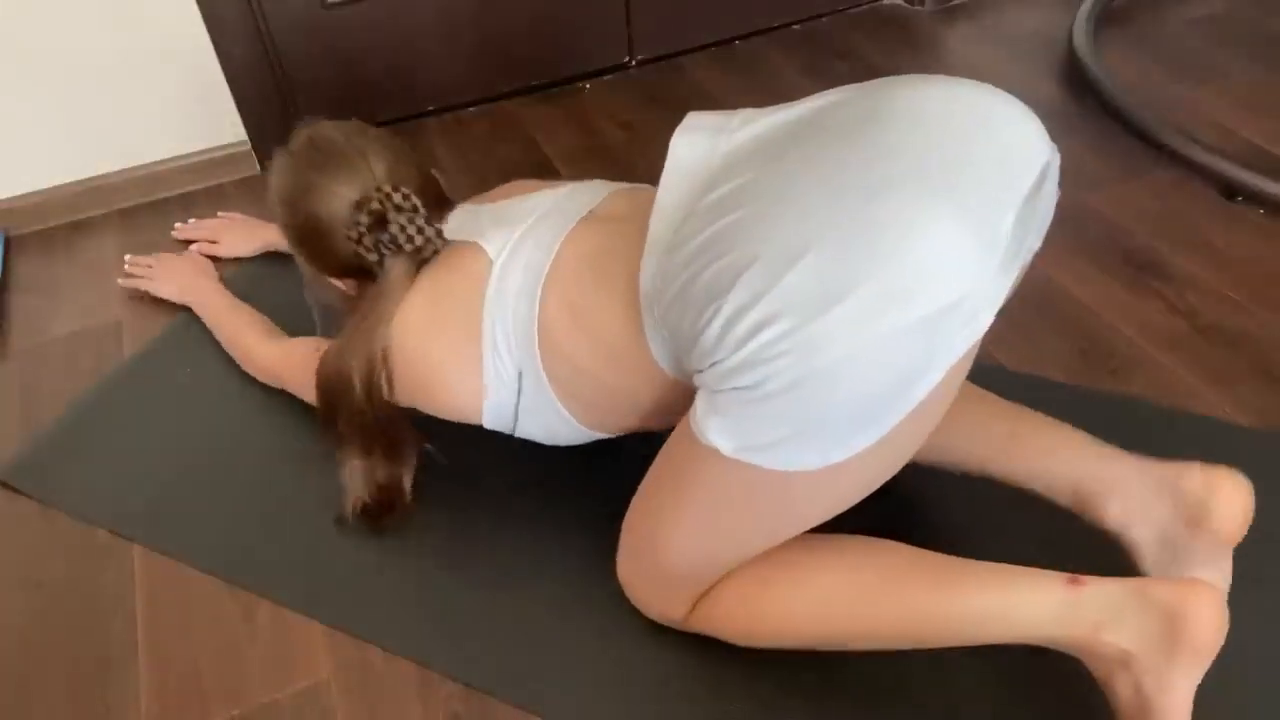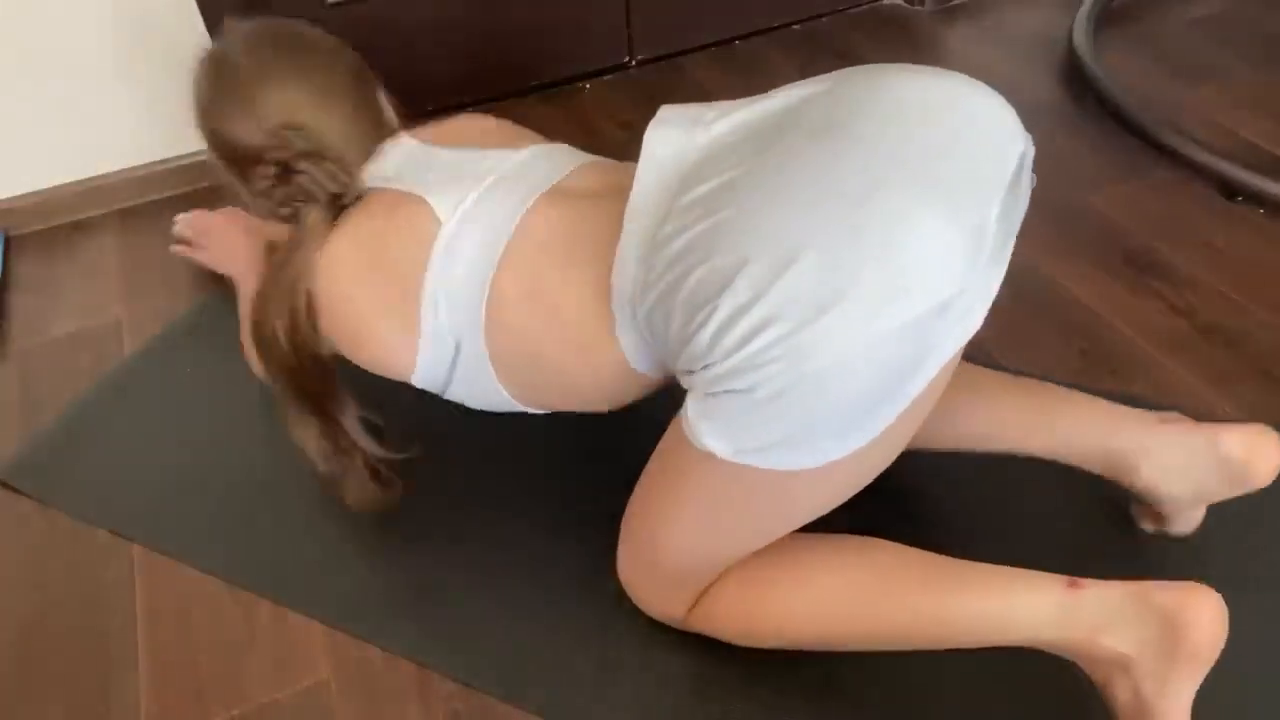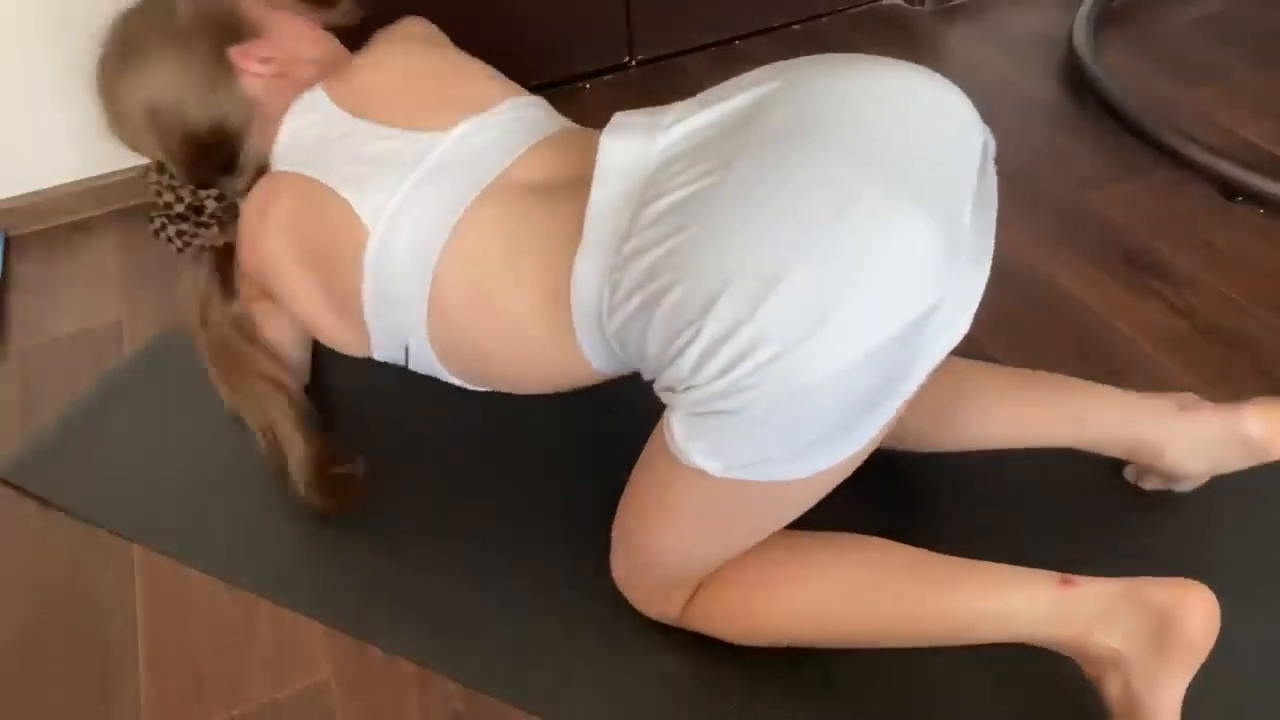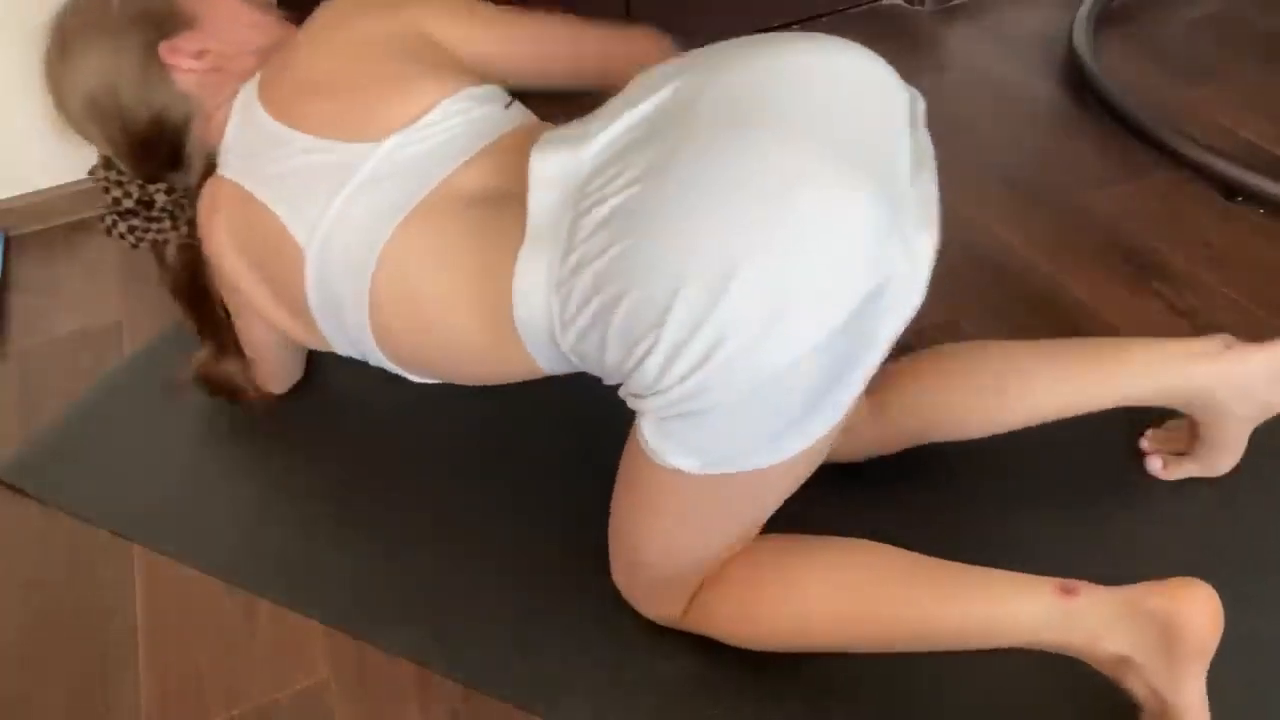
dt=0.2s
person 1, frame 1
left shoulder: (402, 345)
right shoulder: (495, 206)
left elbow: (284, 359)
left wrist: (202, 289)
right wrist: (281, 228)
left hip: (842, 292)
left knee: (668, 576)
right knee: (852, 393)
left ankle: (1112, 617)
right ankle: (1132, 489)
person 1, frame 2
left shoulder: (321, 276)
right shoulder: (460, 137)
left elbow: (281, 351)
left wrist: (246, 259)
left hip: (832, 292)
left knee: (667, 578)
right knee: (845, 382)
left ankle: (1111, 621)
right ankle: (1157, 448)
person 1, frame 3
left shoulder: (270, 236)
left elbow: (277, 369)
left hip: (801, 301)
left knee: (664, 574)
right knee: (833, 390)
left ankle: (1104, 617)
right ankle: (1175, 427)
person 1, frame 4
left shoulder: (231, 226)
left elbow: (271, 376)
left hip: (744, 292)
left knee: (670, 578)
right knee: (842, 419)
right ankle: (1211, 370)
